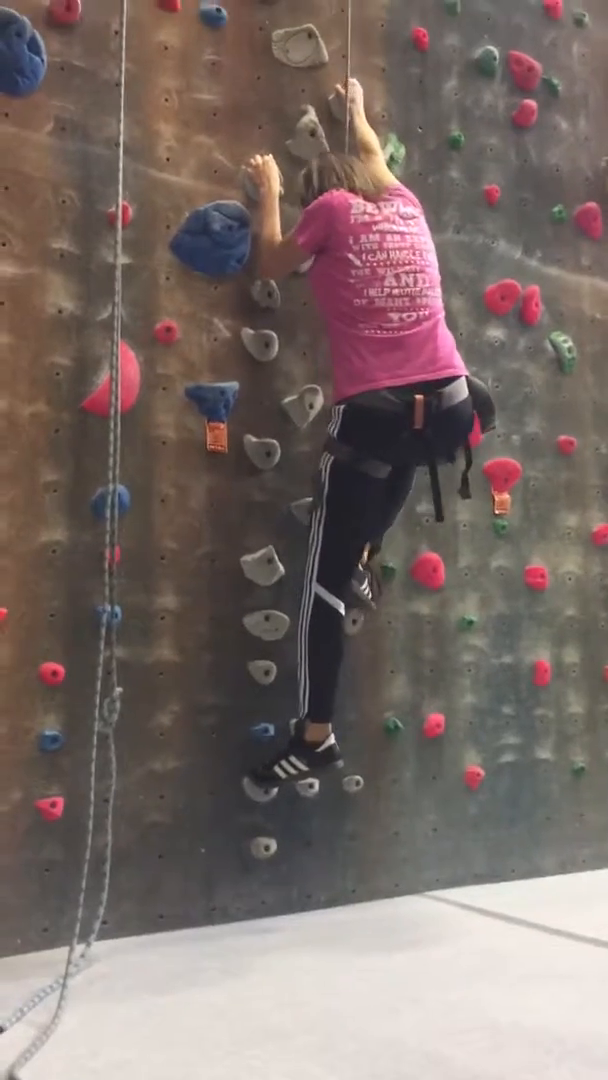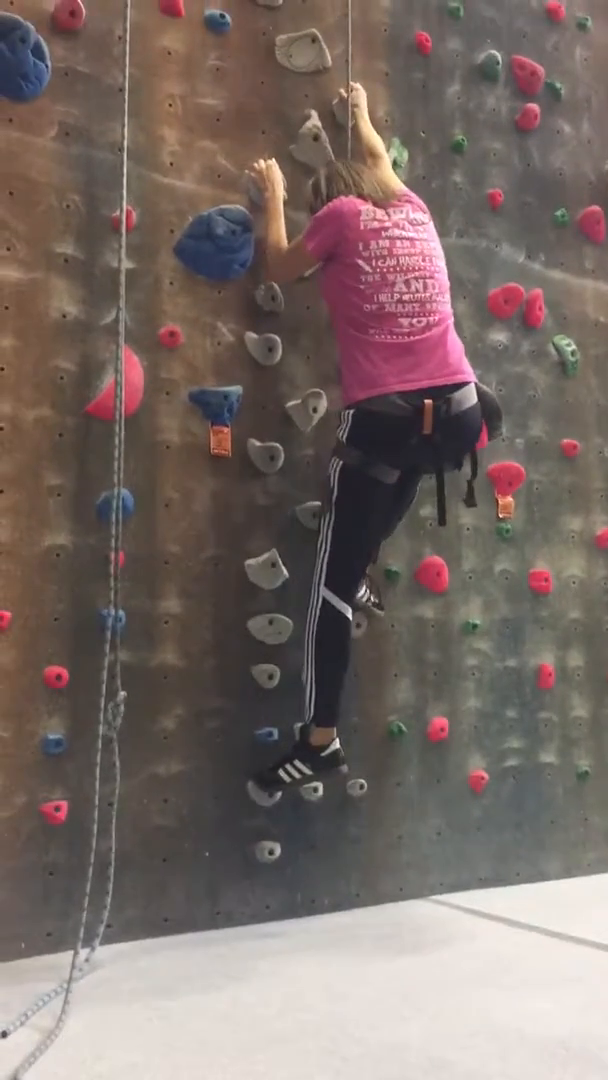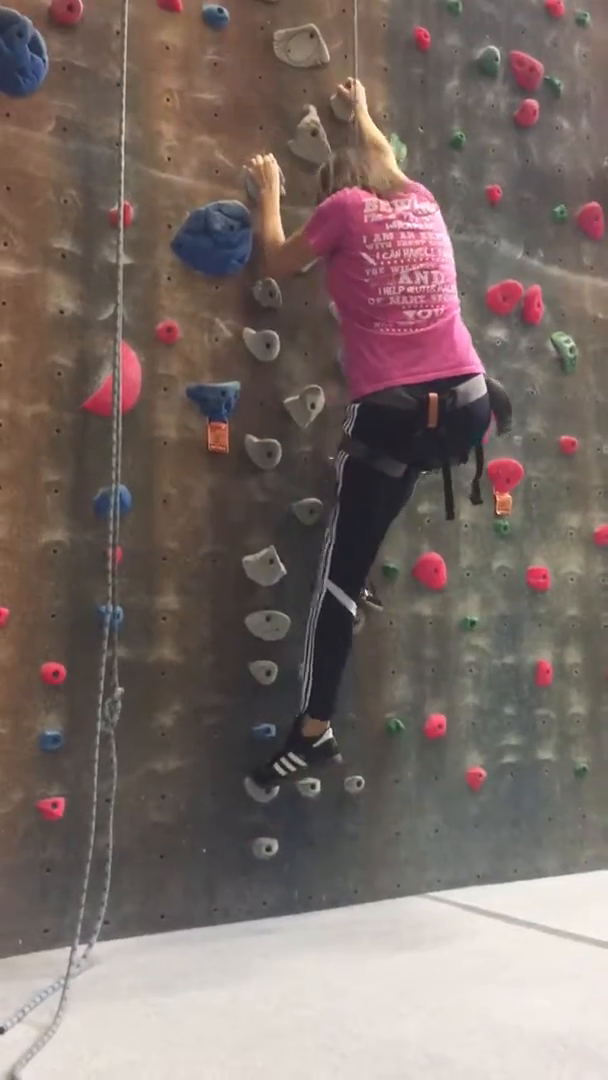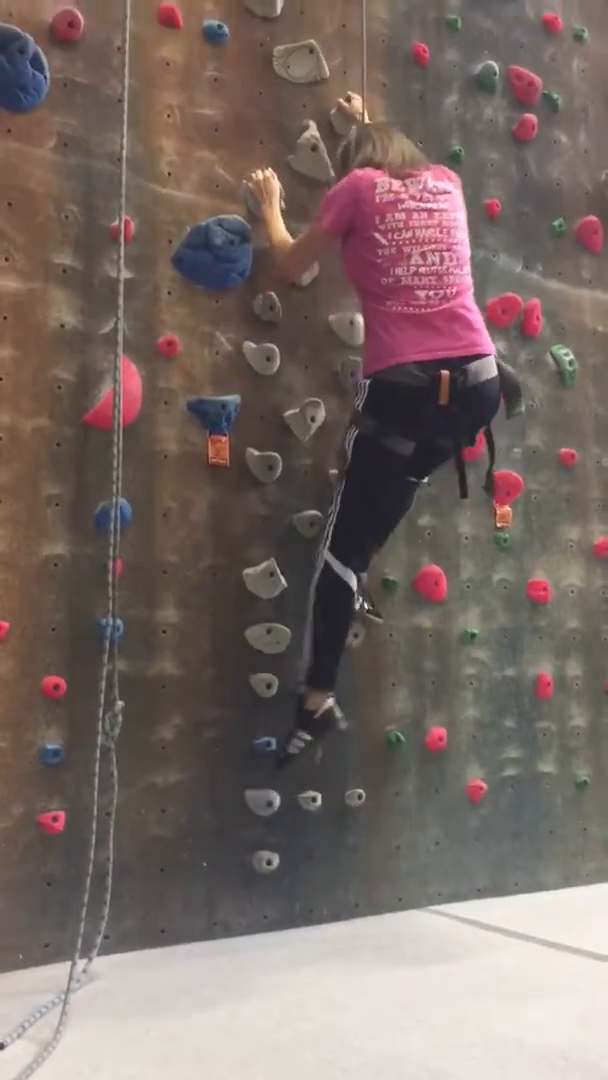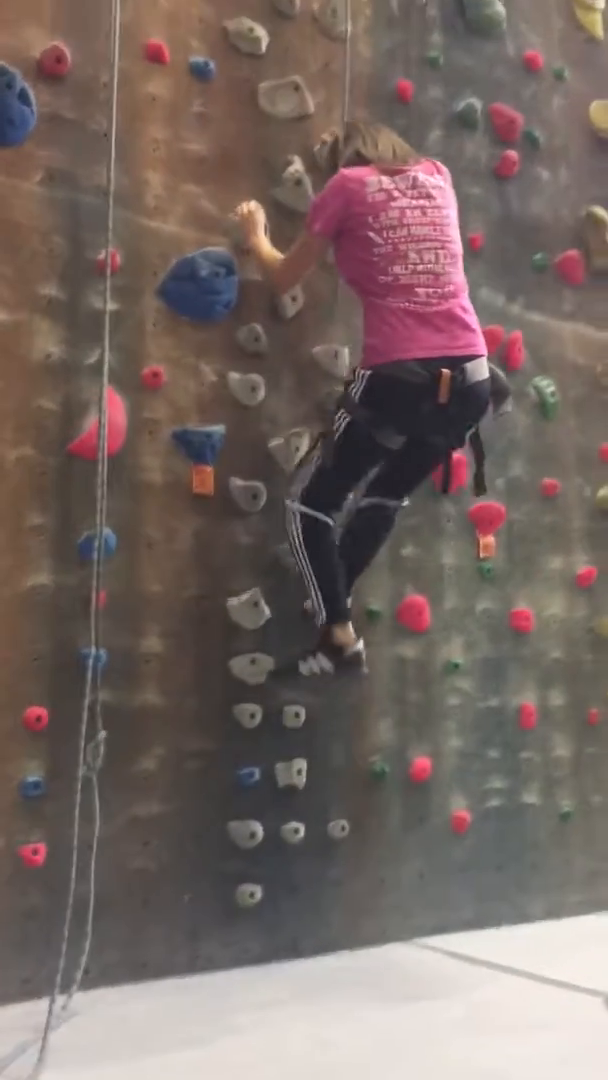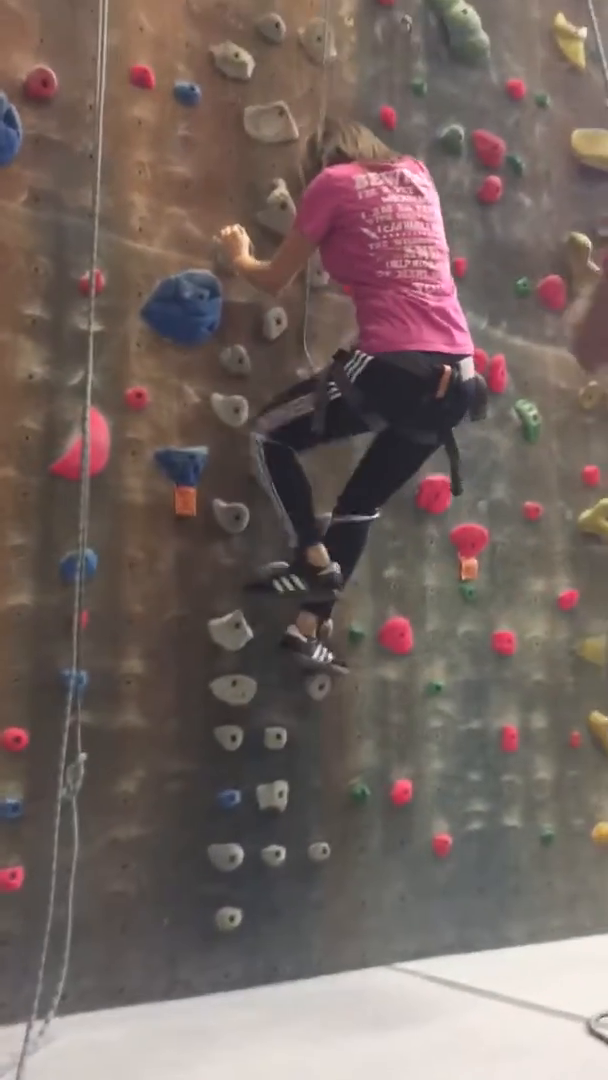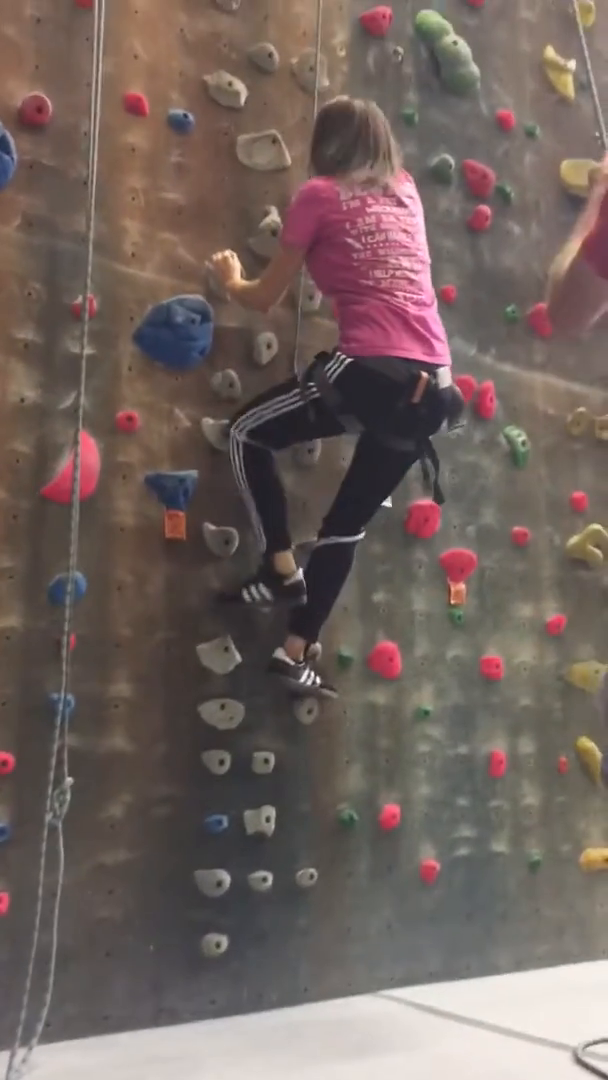
dt=0.2s
person 1, frame 1
left shoulder: (333, 208)
right shoulder: (406, 204)
left elbow: (272, 263)
right elbow: (373, 156)
left wrist: (269, 191)
right wrist: (356, 107)
left hip: (373, 412)
right hip: (448, 406)
left knee: (323, 579)
left ankle: (314, 736)
right ankle: (364, 559)
person 1, frame 2
left shoulder: (342, 214)
right shoulder: (414, 210)
left elbow: (279, 267)
right elbow: (378, 161)
left wrist: (273, 196)
right wrist: (360, 112)
left hip: (383, 417)
right hip: (457, 411)
left knee: (330, 584)
right knee: (403, 467)
left ankle: (319, 740)
right ankle: (364, 572)
person 1, frame 3
left shoulder: (345, 205)
right shoulder: (422, 202)
left elbow: (278, 263)
right elbow: (382, 156)
left wrist: (269, 193)
right wrist: (361, 111)
left hip: (390, 410)
right hip: (465, 402)
left knee: (337, 576)
right knee: (399, 465)
left ankle: (312, 730)
right ankle: (361, 574)
person 1, frame 4
left shoulder: (358, 185)
right shoulder: (446, 183)
left elbow: (289, 264)
left wrist: (269, 205)
right wrist: (365, 123)
left hip: (402, 388)
right hip: (477, 382)
left knee: (340, 549)
right knee: (402, 474)
left ankle: (316, 701)
right ankle: (357, 582)
person 1, frame 5
left shoulder: (347, 184)
right shoulder: (436, 177)
left elbow: (282, 277)
left wrist: (254, 237)
right wrist: (352, 138)
left hip: (399, 378)
right hip: (470, 379)
left knee: (308, 502)
right knee: (386, 495)
left ankle: (339, 638)
right ankle: (333, 603)
person 1, frame 6
left shoulder: (332, 182)
right shoulder: (417, 175)
left elbow: (274, 280)
left wrist: (239, 257)
left hip: (391, 368)
right hip: (457, 375)
left knee: (269, 431)
right knee: (361, 504)
left ankle: (314, 561)
right ankle: (313, 626)
person 1, frame 7
left shoulder: (319, 194)
right shoulder: (404, 189)
left elbow: (266, 297)
left wrist: (231, 280)
left hip: (369, 371)
right hip: (431, 383)
left knee: (248, 434)
right knee: (347, 524)
left ankle: (282, 568)
right ankle: (299, 650)
